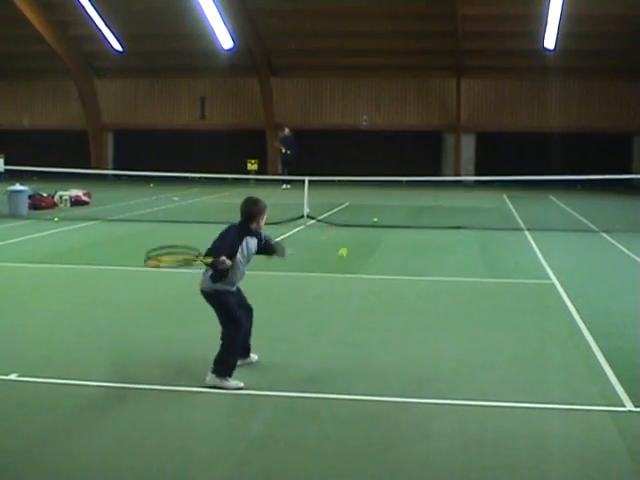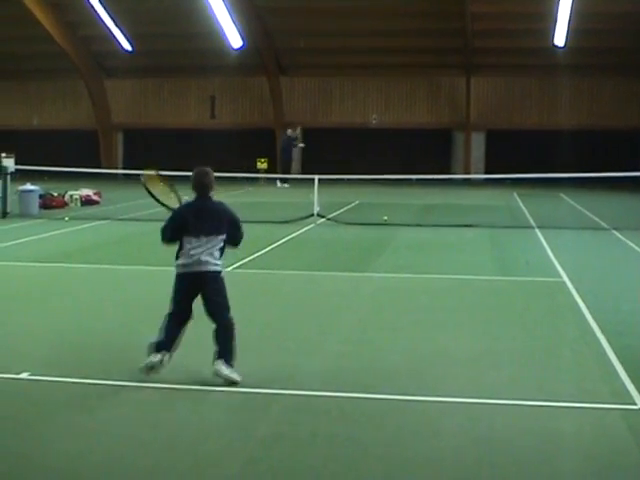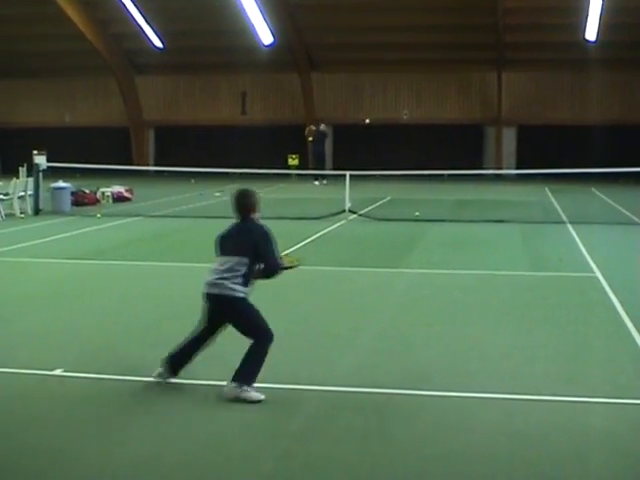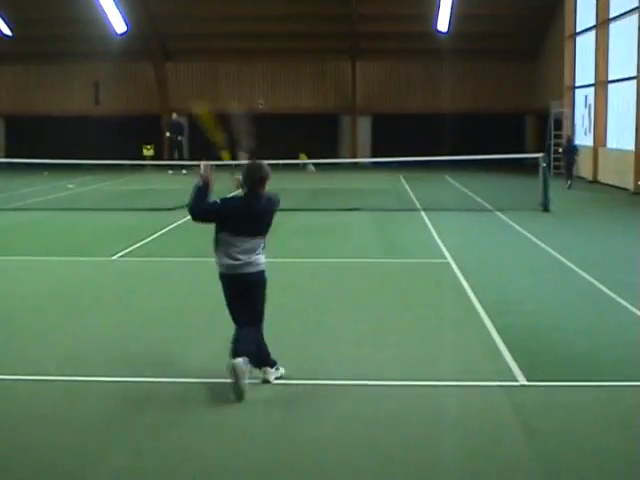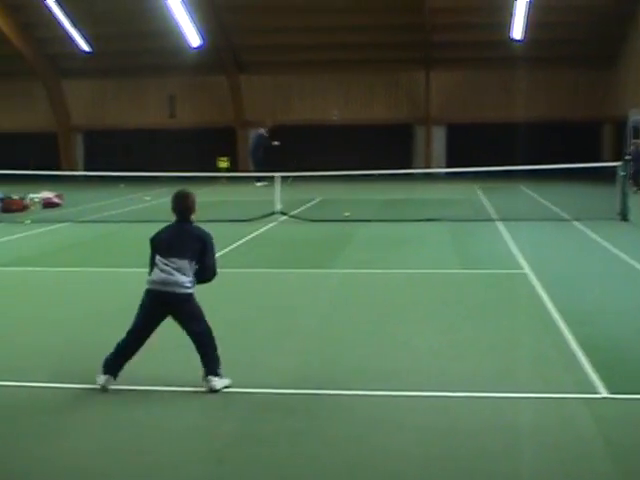
dt=1s
person 1, frame 1
left shoulder: (255, 235)
right shoulder: (232, 235)
left elbow: (265, 243)
right elbow: (211, 255)
left wrist: (278, 248)
right wrist: (220, 262)
left hip: (228, 286)
right hip: (217, 288)
left knee: (246, 313)
right knee: (237, 325)
left ankle: (242, 354)
right ankle: (219, 376)
person 1, frame 2
left shoulder: (183, 211)
right shoulder: (223, 211)
left elbow: (167, 237)
right elbow: (236, 239)
left hip: (185, 271)
right hip: (210, 271)
left knee: (177, 315)
right knee: (223, 318)
left ankle: (160, 353)
right ankle: (223, 363)
person 1, frame 3
left shoulder: (226, 234)
right shoulder: (260, 233)
right elbow: (273, 268)
right wrist: (261, 270)
left hip: (214, 291)
right hip: (233, 296)
left knee: (205, 332)
right knee: (264, 336)
left ankle: (168, 368)
right ankle: (240, 385)
person 1, frame 4
left shoulder: (227, 206)
right shoulder: (269, 204)
left elbow: (196, 213)
left wrist: (204, 182)
left hip: (228, 273)
right hip: (254, 273)
left knee: (243, 323)
right knee: (252, 324)
left ankle: (268, 366)
right ankle: (241, 360)
person 1, frame 5
left shoulder: (159, 235)
right shoulder: (202, 236)
left elbow: (153, 267)
right elbow: (208, 273)
left hip: (153, 290)
right hip: (180, 295)
left knee: (135, 335)
right knee: (203, 335)
left ankle: (108, 374)
right ankle: (213, 376)
